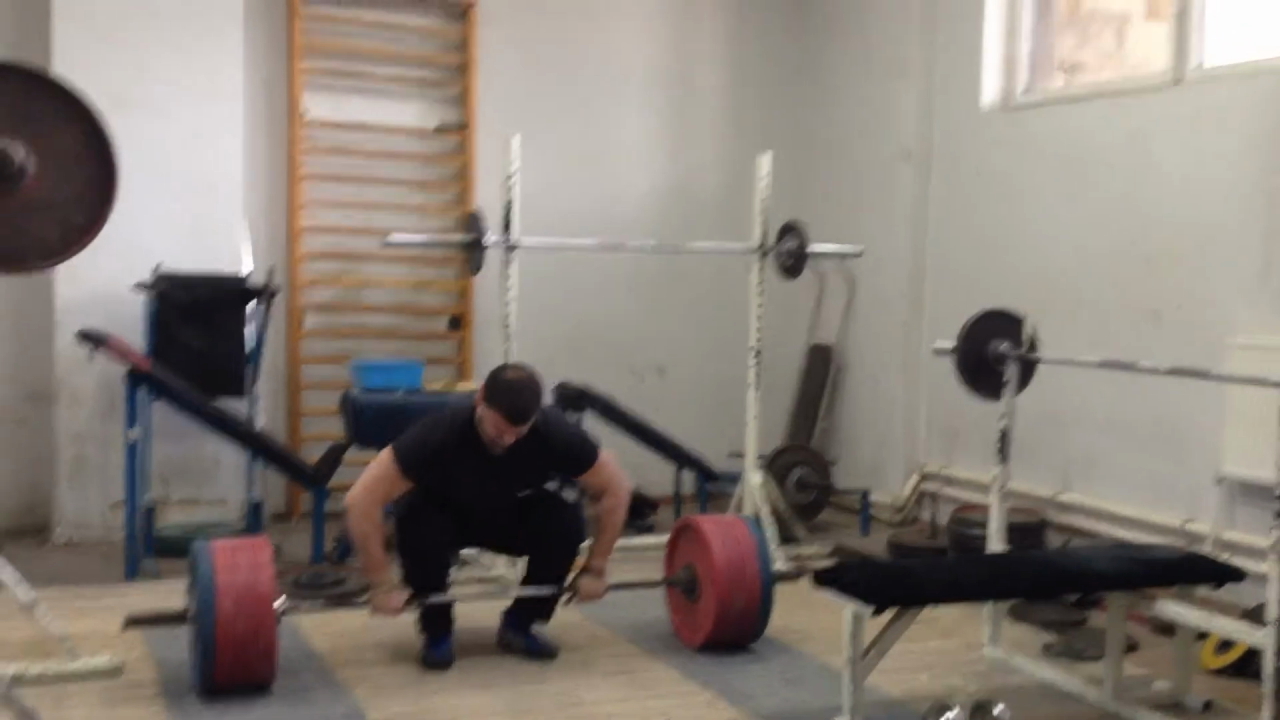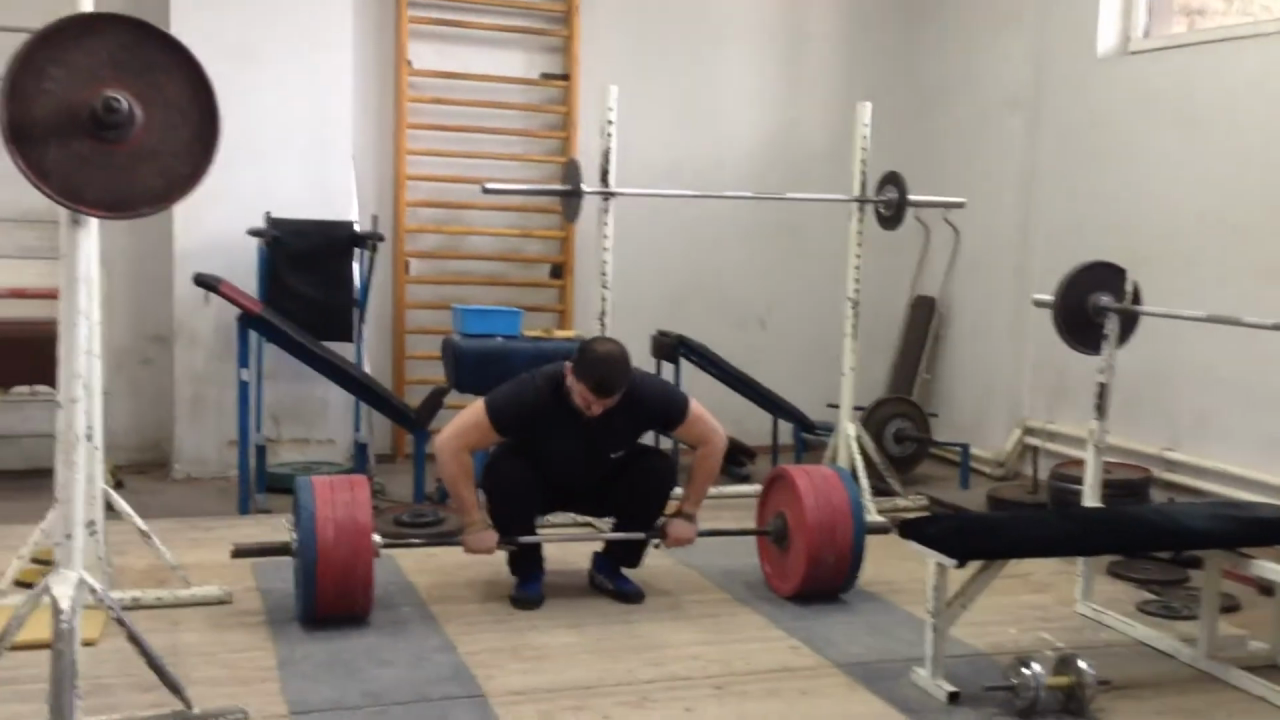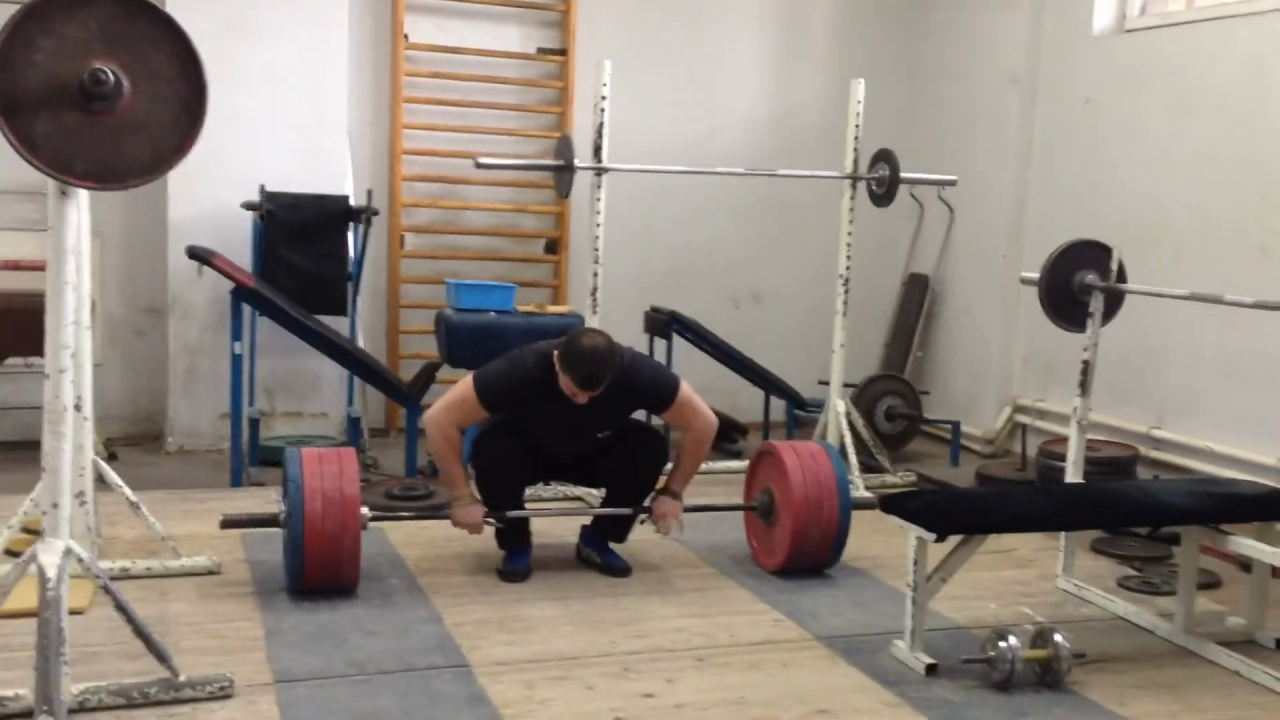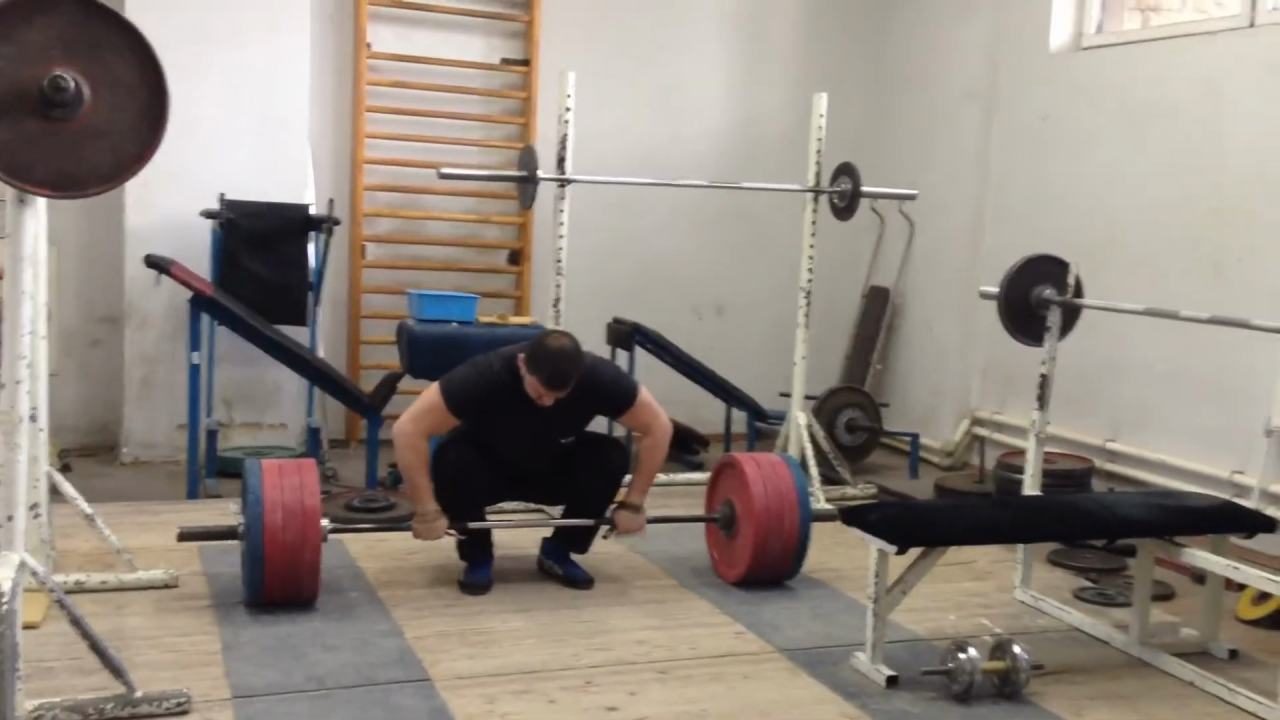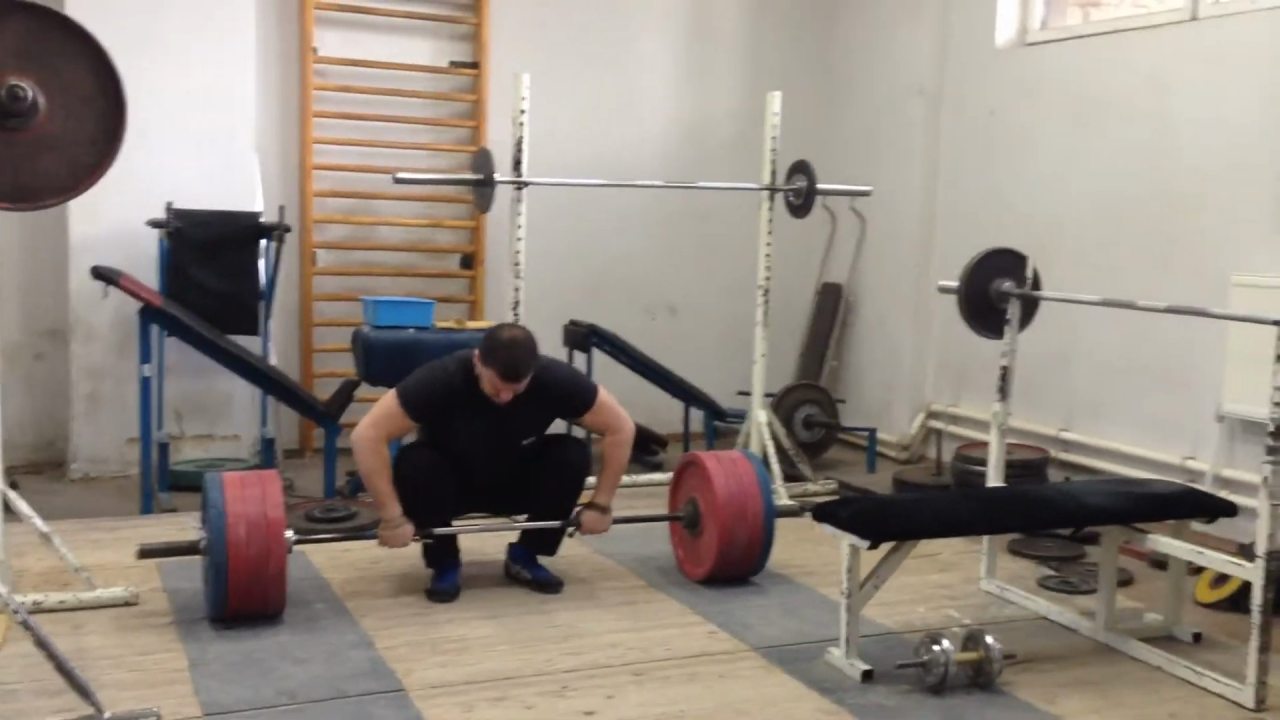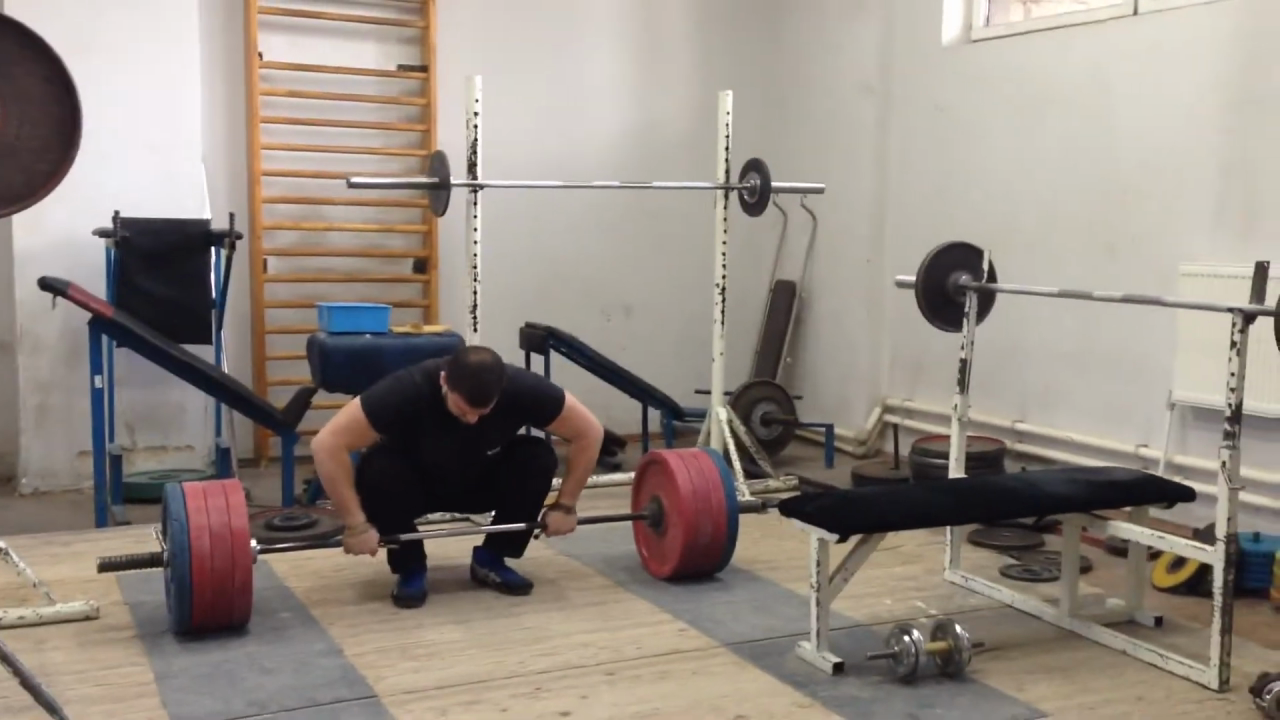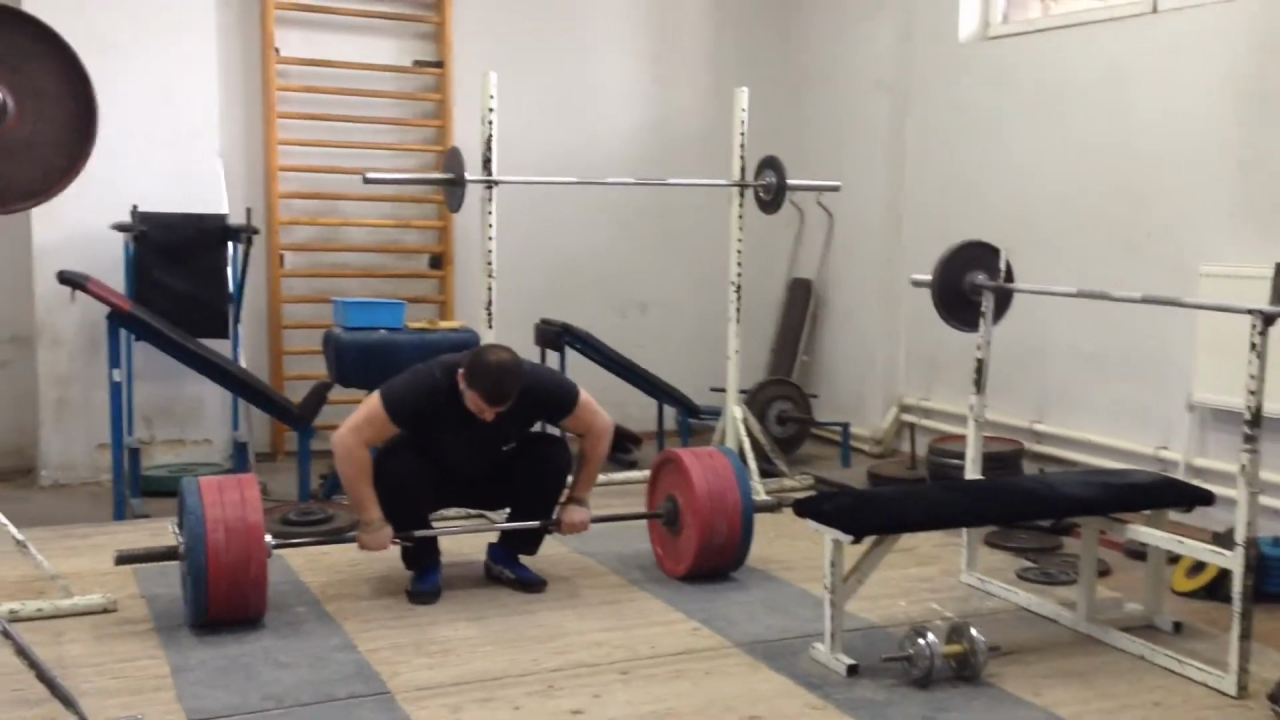
dt=0.4s
person 1, frame 1
left shoulder: (556, 434)
right shoulder: (440, 433)
left elbow: (617, 489)
right elbow: (360, 500)
left wrist: (595, 568)
right wrist: (384, 585)
left hip: (512, 516)
right hip: (444, 514)
left knee: (566, 522)
right knee: (418, 528)
left ankle: (519, 623)
right ankle: (437, 631)
person 1, frame 2
left shoulder: (647, 393)
right shoulder: (532, 392)
left elbow: (713, 439)
right elbow: (449, 443)
left wrist: (687, 513)
right wrist: (475, 524)
left hip: (602, 484)
right hip: (537, 482)
left knee: (659, 470)
right knee: (504, 475)
left ankle: (609, 566)
right ankle: (528, 572)
person 1, frame 3
left shoulder: (637, 373)
right shoulder: (521, 369)
left elbow: (704, 423)
right elbow: (438, 419)
left wrist: (671, 493)
right wrist: (462, 499)
left hip: (594, 453)
right hip: (526, 451)
left knee: (651, 448)
right knee: (493, 451)
left ankle: (596, 540)
right ankle: (515, 544)
person 1, frame 4
left shoulder: (599, 377)
right shoulder: (486, 375)
left elbow: (658, 428)
right elbow: (408, 430)
left wrist: (633, 504)
right wrist: (428, 512)
left hip: (555, 472)
right hip: (487, 472)
left knee: (612, 457)
right knee: (452, 461)
left ankle: (558, 552)
right ankle: (478, 557)
person 1, frame 5
left shoulder: (555, 379)
right shoulder: (442, 379)
left elbow: (621, 428)
right elbow: (366, 436)
left wrist: (600, 504)
right wrist: (392, 517)
left hip: (517, 484)
right hip: (451, 485)
left knee: (573, 455)
right knee: (413, 464)
left ankle: (524, 556)
right ankle: (444, 563)
person 1, frame 6
left shoulder: (522, 389)
right shoulder: (408, 390)
left elbow: (590, 432)
right elbow: (327, 444)
left wrist: (565, 506)
right wrist: (356, 524)
left hip: (480, 482)
right hip: (415, 485)
left knee: (539, 458)
right knee: (376, 471)
left ankle: (490, 560)
right ankle: (410, 568)
person 1, frame 7
left shoulder: (539, 384)
right shoulder: (425, 384)
left elbow: (600, 427)
right elbow: (347, 439)
left wrist: (578, 500)
right wrist: (372, 521)
left hip: (495, 478)
right hip: (430, 481)
left knee: (554, 455)
right knee: (393, 466)
left ankle: (504, 557)
right ankle: (424, 564)
